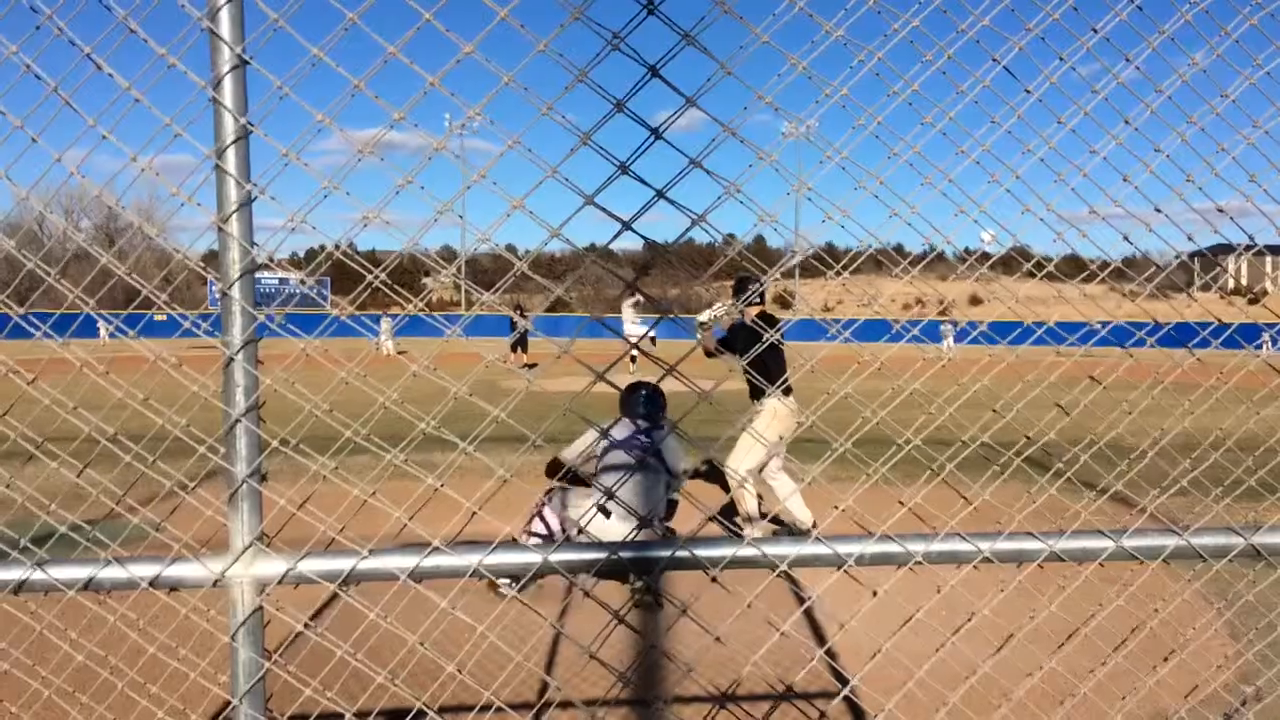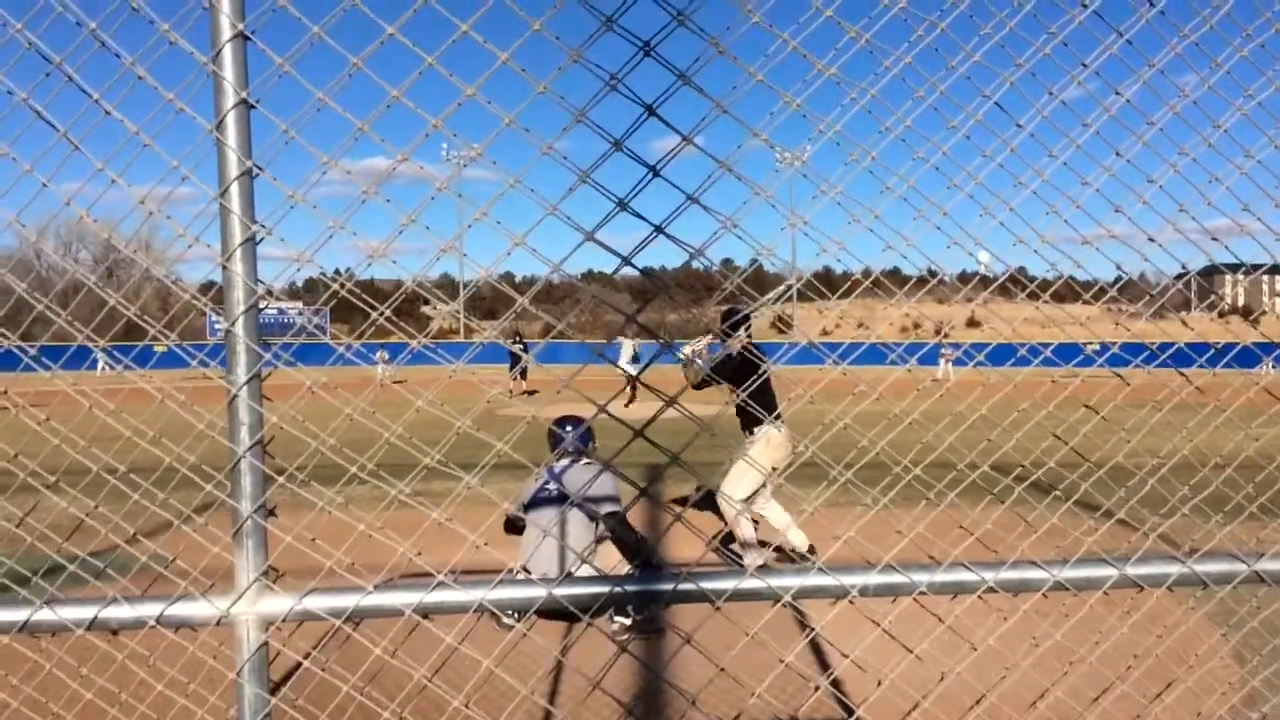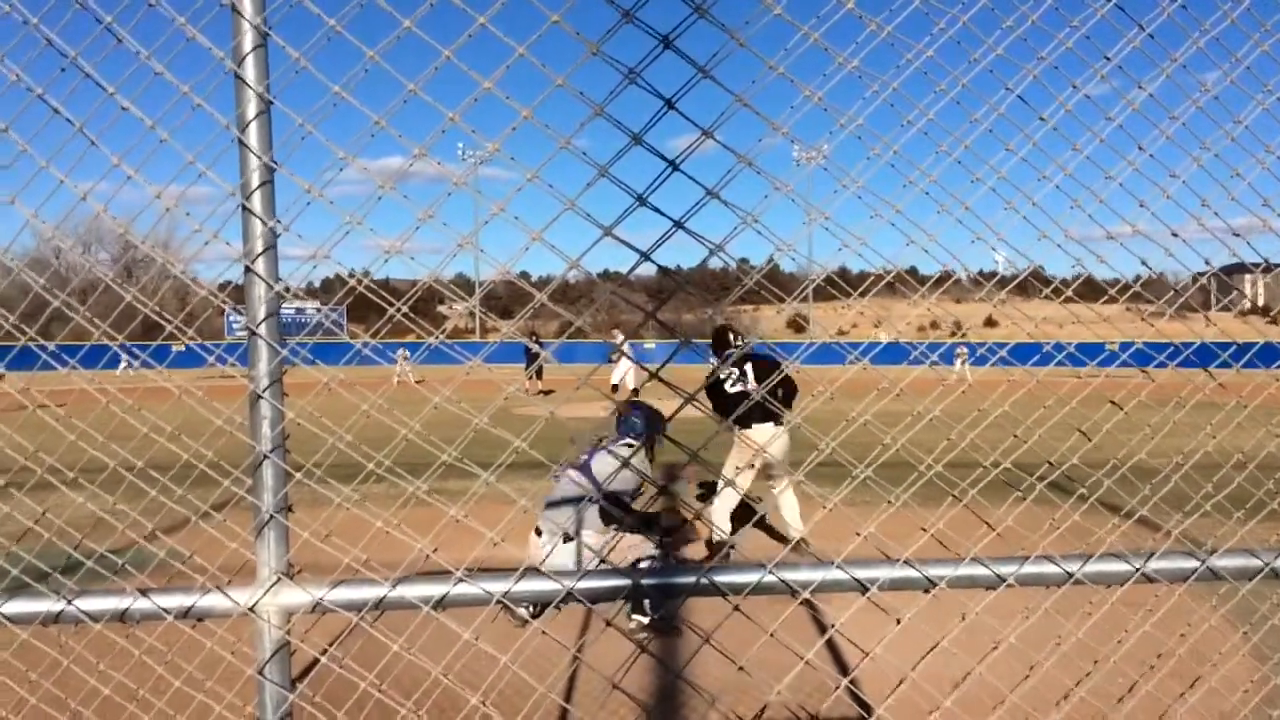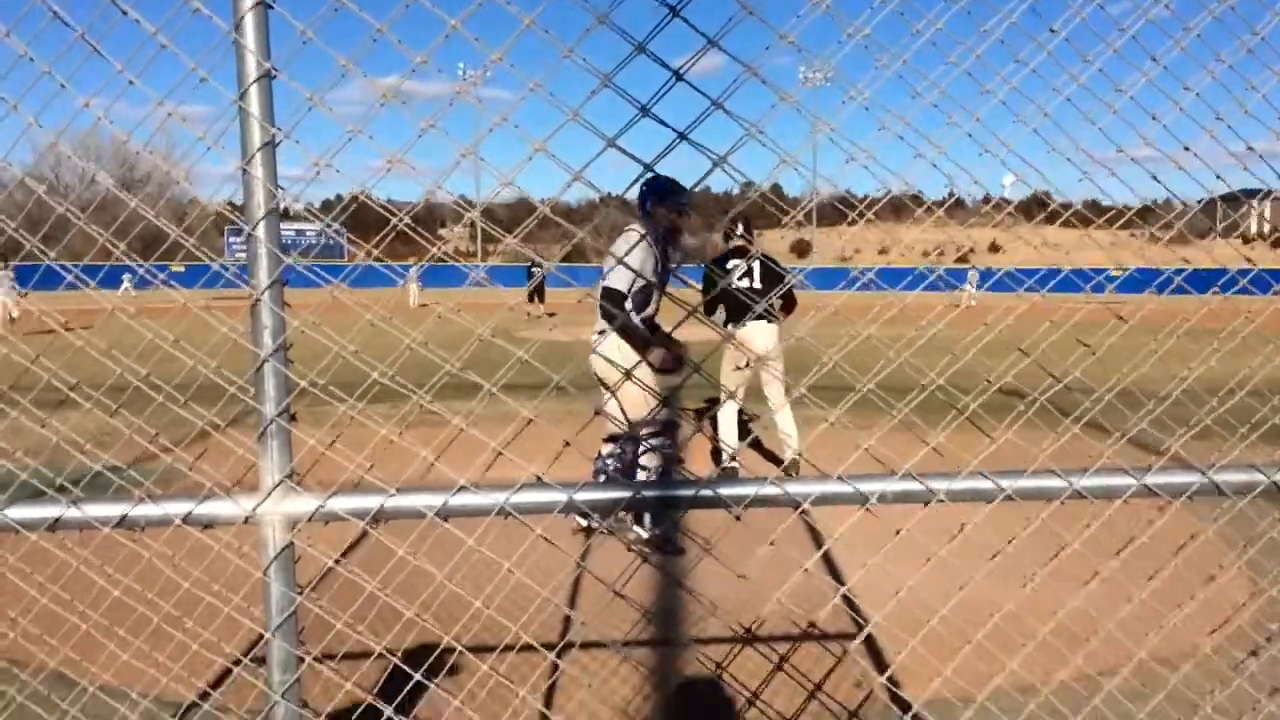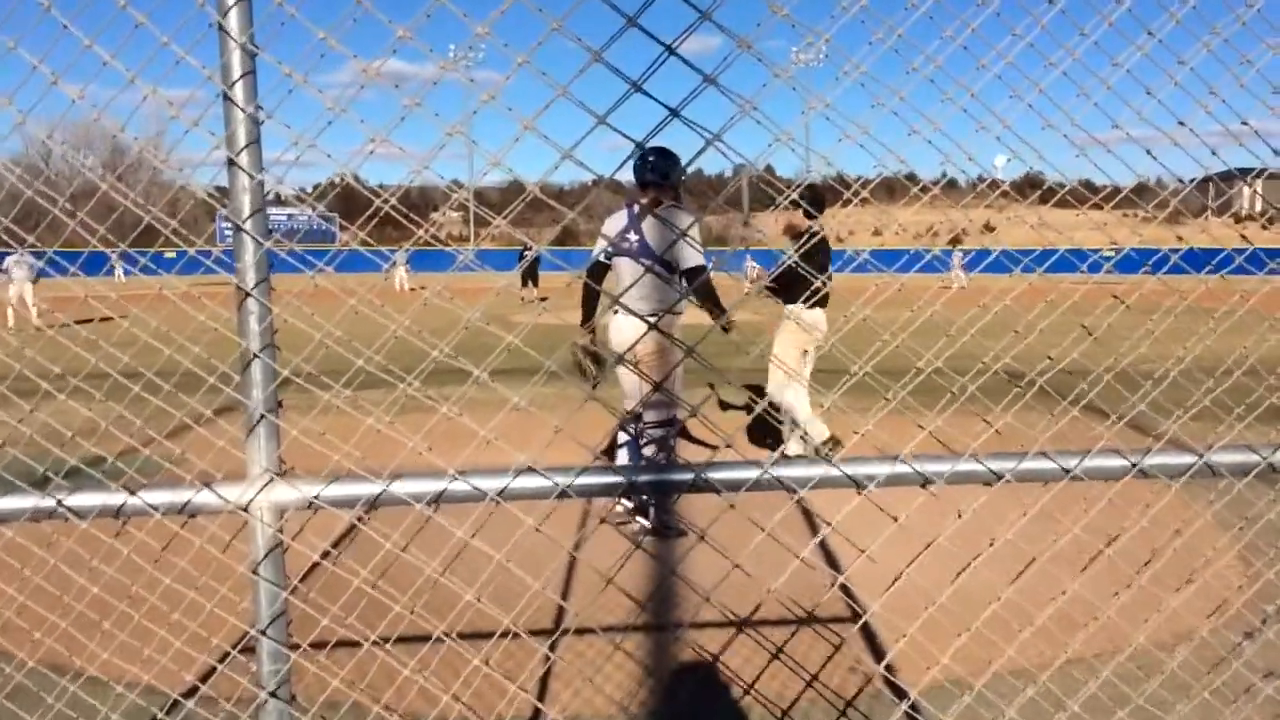
dt=1s
person 1, frame 1
left shoulder: (603, 431)
right shoulder: (673, 447)
left elbow: (553, 470)
right elbow: (668, 510)
left hip: (593, 529)
right hip: (639, 540)
left knee: (552, 502)
right knee: (659, 526)
left ankle: (514, 578)
person 1, frame 2
left shoulder: (539, 480)
right shoulder: (598, 475)
left elbow: (511, 525)
right elbow: (618, 528)
right wrist: (652, 571)
right knee: (634, 543)
right ankle: (627, 618)
person 1, frame 3
left shoulder: (603, 451)
right shoulder: (632, 455)
right elbow: (614, 511)
right wrist: (663, 522)
left hip: (543, 548)
right hip: (573, 548)
right knee: (662, 539)
left ankle: (529, 603)
right ankle: (648, 617)
person 1, frame 4
left shoulder: (653, 244)
right shoulder: (636, 242)
right elbow: (610, 304)
left wrist: (662, 339)
right wrist: (652, 348)
left hip: (620, 349)
right hip: (621, 350)
left knee: (622, 433)
right knee: (658, 430)
left ankle: (594, 513)
right ankle: (648, 524)
person 1, frame 5
left shoulder: (616, 220)
right shoulder: (678, 219)
left elbow: (592, 277)
right elbow: (697, 282)
left wrist: (587, 327)
right wrist: (722, 319)
left hip: (621, 325)
right hip: (656, 330)
left knee: (634, 414)
right knee: (662, 421)
left ankle: (628, 499)
right ankle: (653, 512)
person 2, frame 1
left shoulder: (768, 323)
right shoulder: (746, 329)
left elbow: (740, 339)
right elbow: (713, 350)
left wrist: (726, 321)
right wrist: (705, 328)
left hip: (776, 408)
right hip: (768, 408)
left knee: (737, 466)
right knee: (771, 469)
left ankle: (754, 533)
right ankle: (805, 523)
person 2, frame 2
left shoulder: (745, 356)
right shoulder: (744, 357)
left elbow: (703, 379)
right elbow: (705, 378)
left wrist: (693, 359)
right wrist: (695, 360)
left hip: (767, 439)
right hip: (764, 438)
left knee: (728, 495)
right knee: (758, 498)
left ankle: (756, 560)
right ankle: (801, 547)
person 2, frame 3
left shoulder: (714, 379)
right shoulder: (763, 362)
right elbow: (790, 388)
left hip: (748, 438)
right hip: (777, 435)
left knee: (724, 497)
right knee: (781, 483)
left ankle: (720, 543)
right ankle: (798, 538)
person 2, frame 4
left shoulder: (716, 265)
right shoulder: (769, 262)
left elbow: (709, 309)
right elbow: (790, 302)
left wrist: (719, 295)
left hip: (740, 334)
right hip: (769, 333)
left knee: (729, 402)
right knee: (778, 397)
left ankle: (730, 464)
right ankle: (792, 456)
person 2, frame 5
left shoulder: (814, 239)
right shoulder: (808, 238)
left elbow: (800, 278)
left wrist: (768, 277)
right wrist: (767, 283)
left hip: (802, 317)
right hip: (804, 316)
left knee: (779, 388)
right knee: (796, 387)
left ankle: (823, 439)
right ankle: (795, 450)
